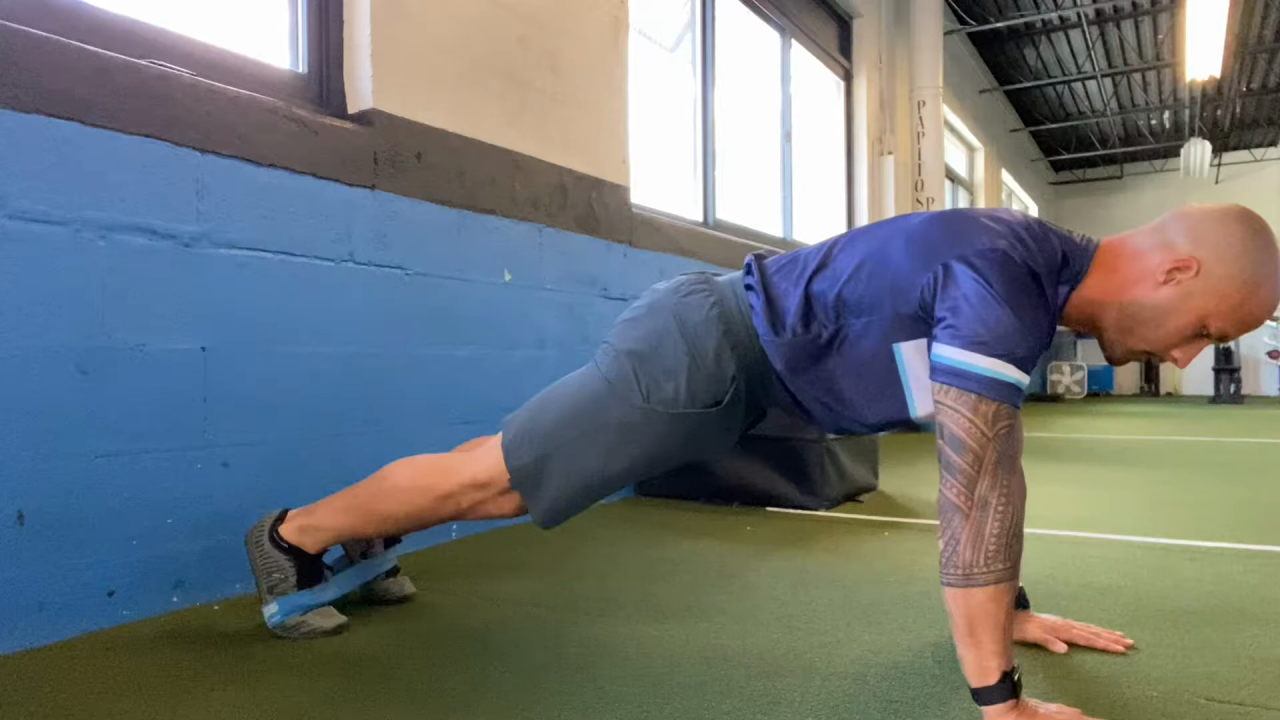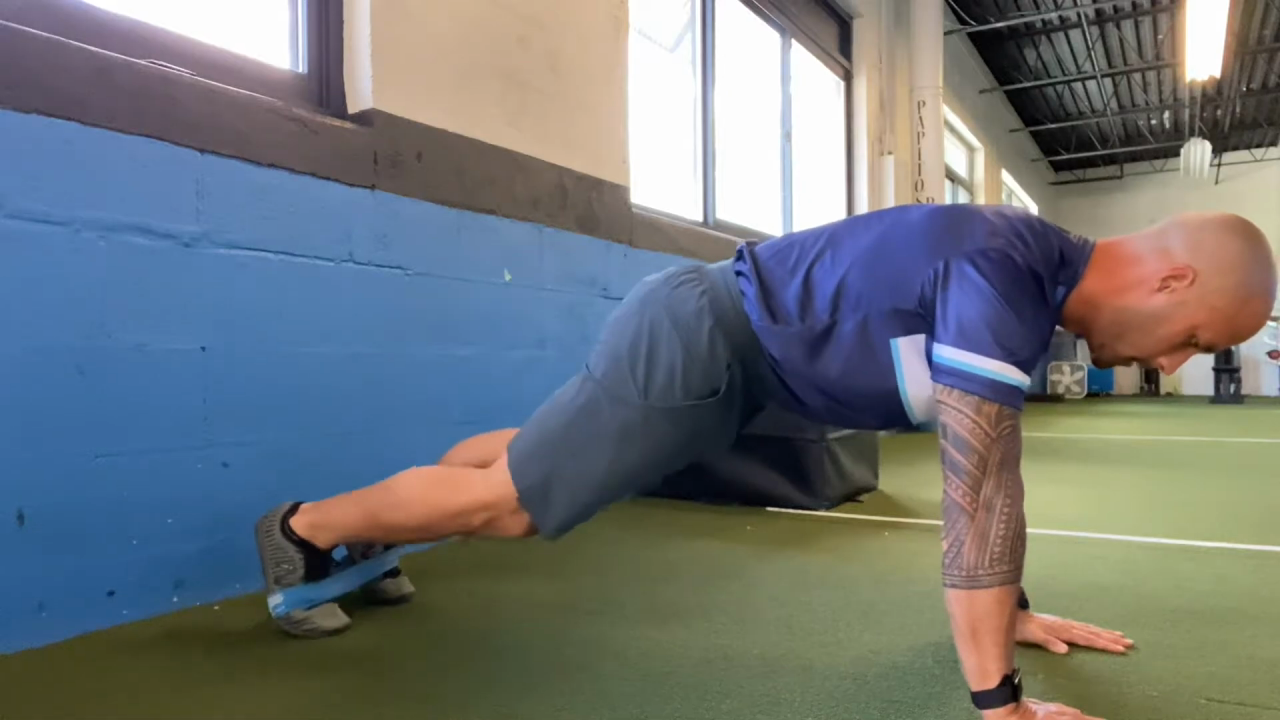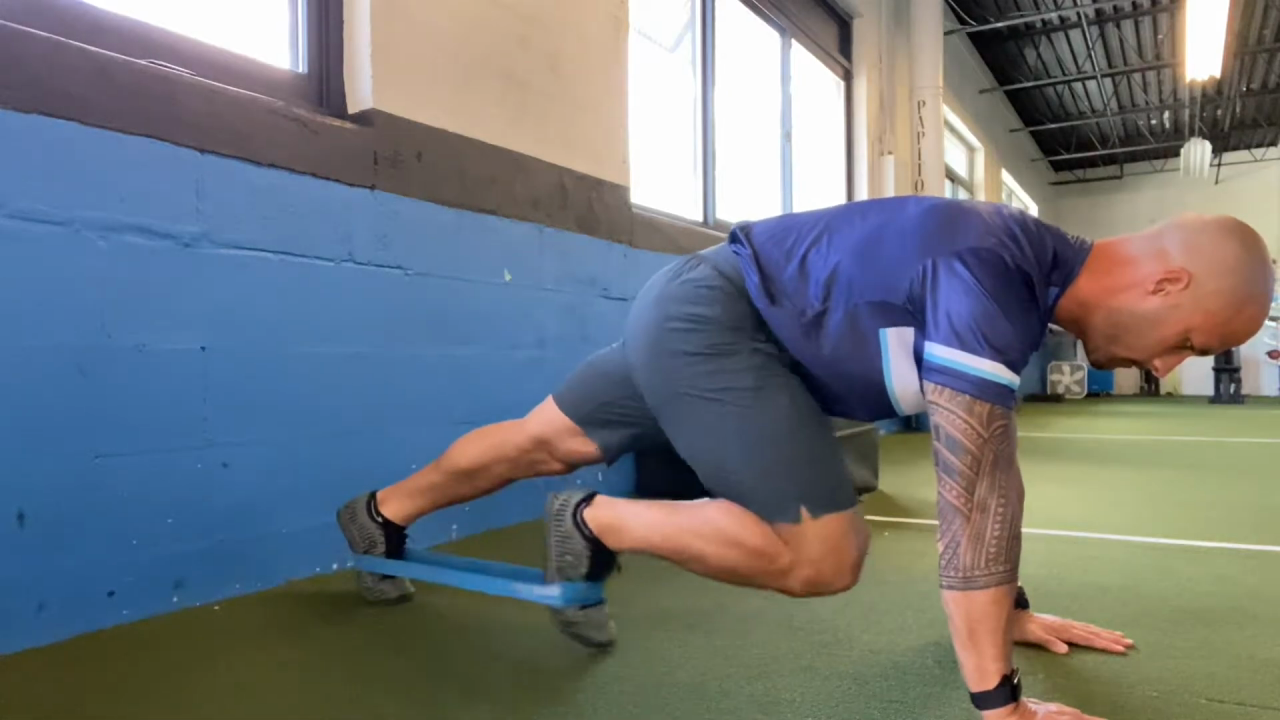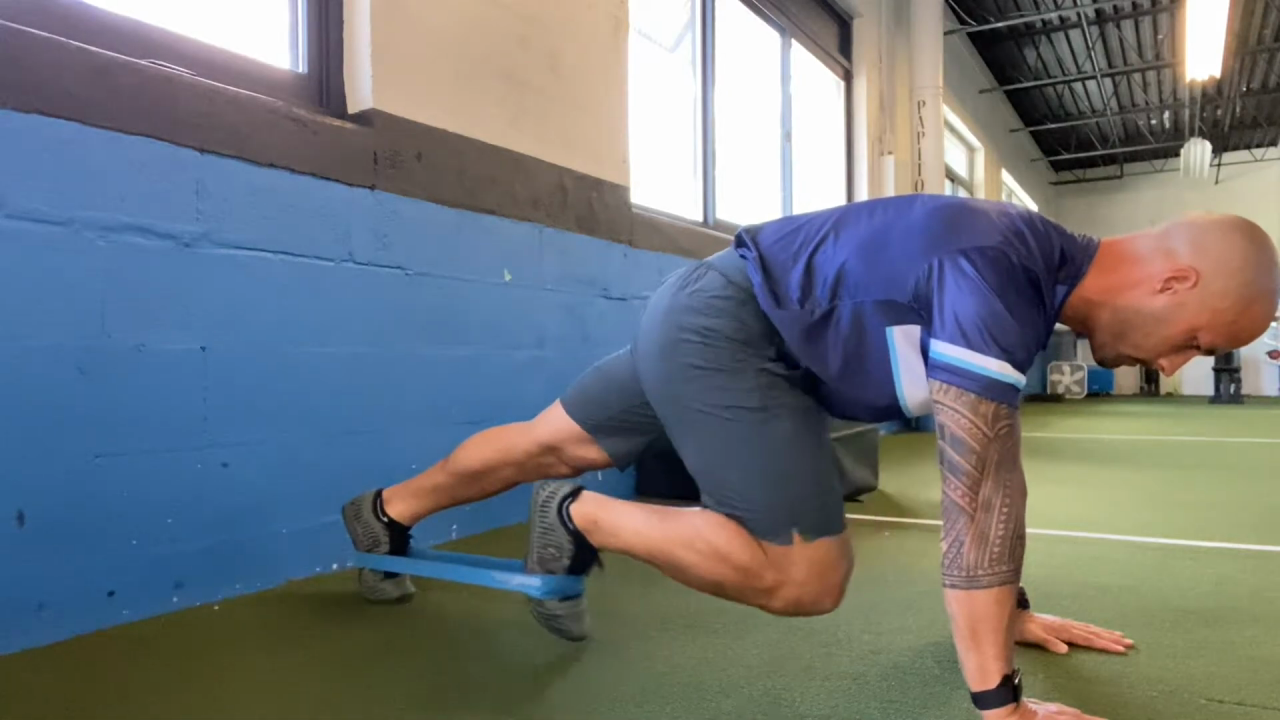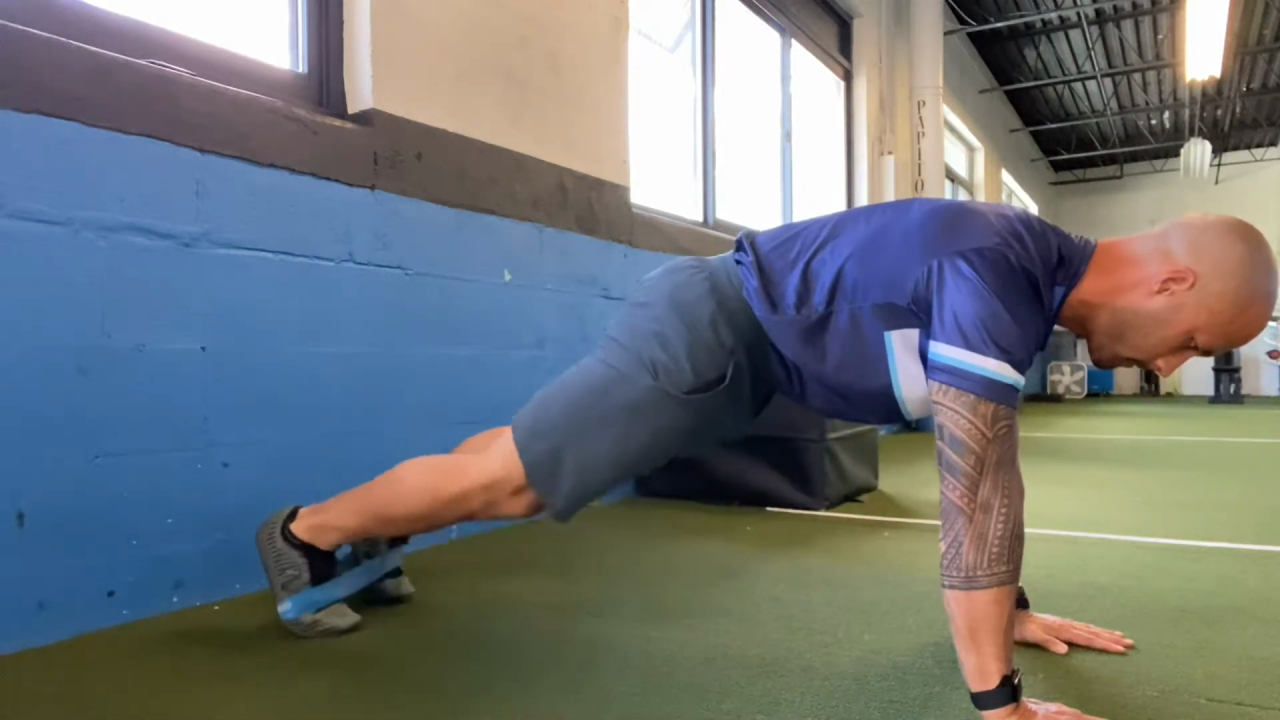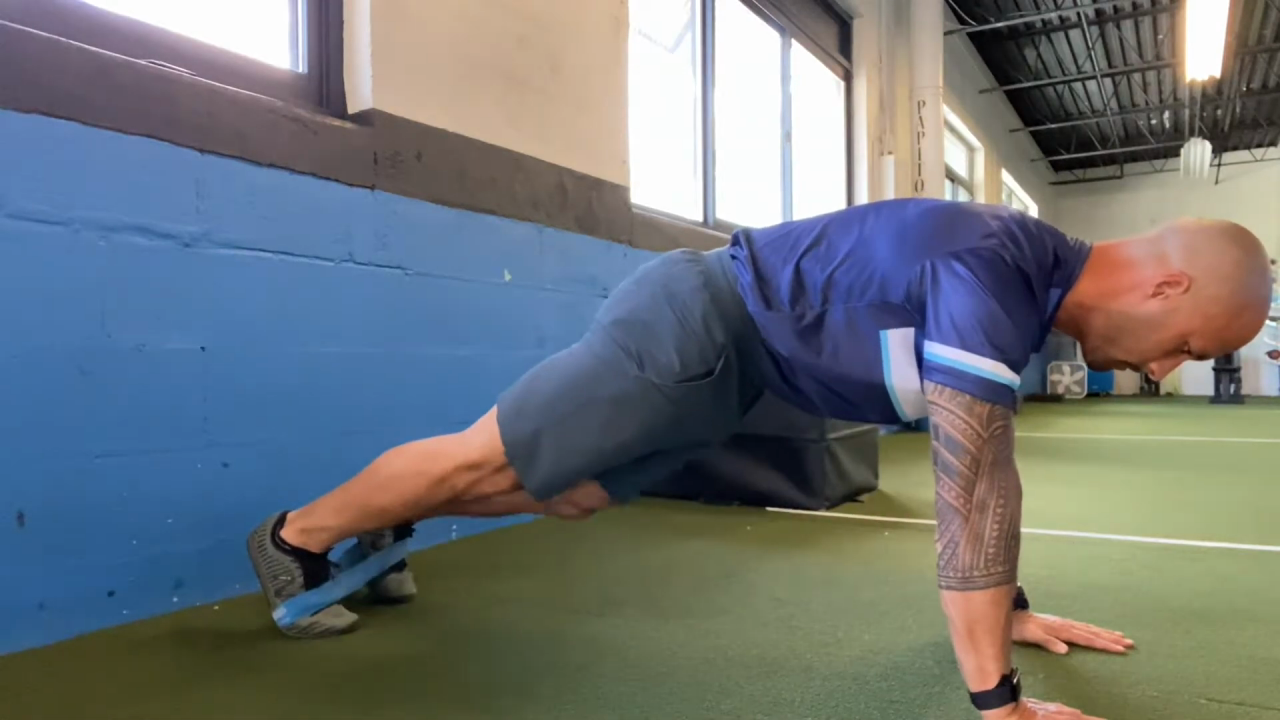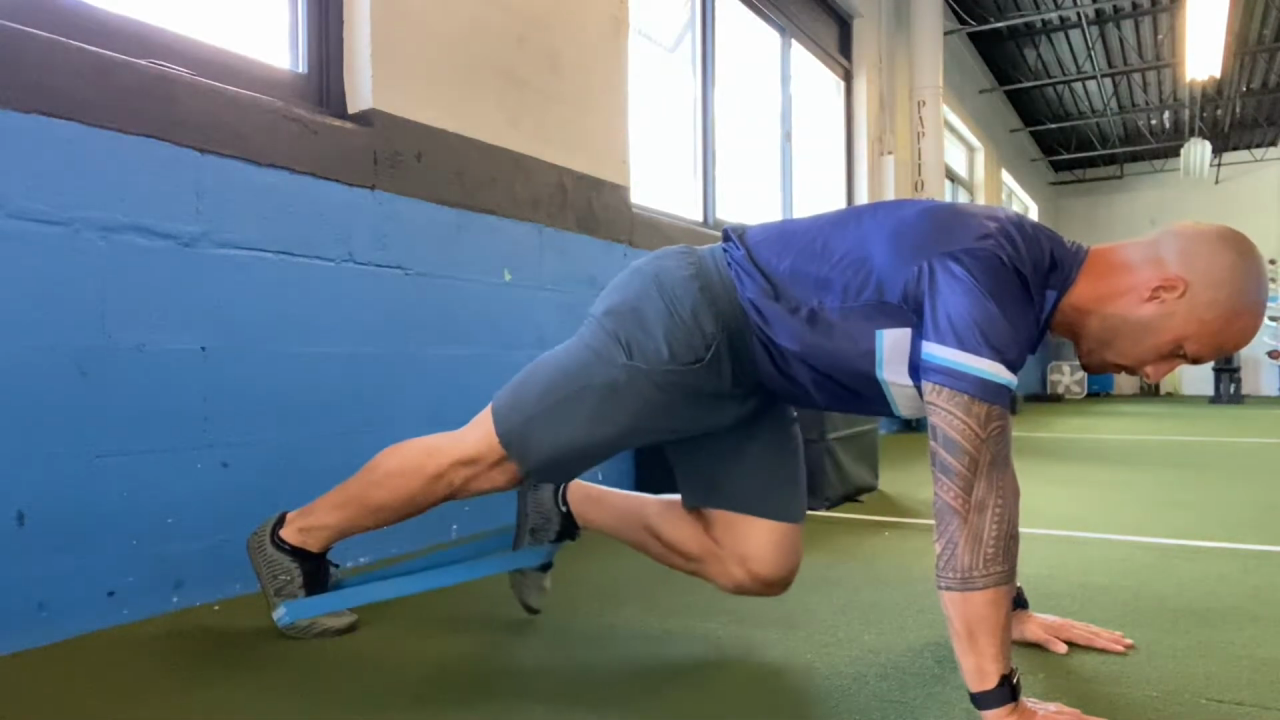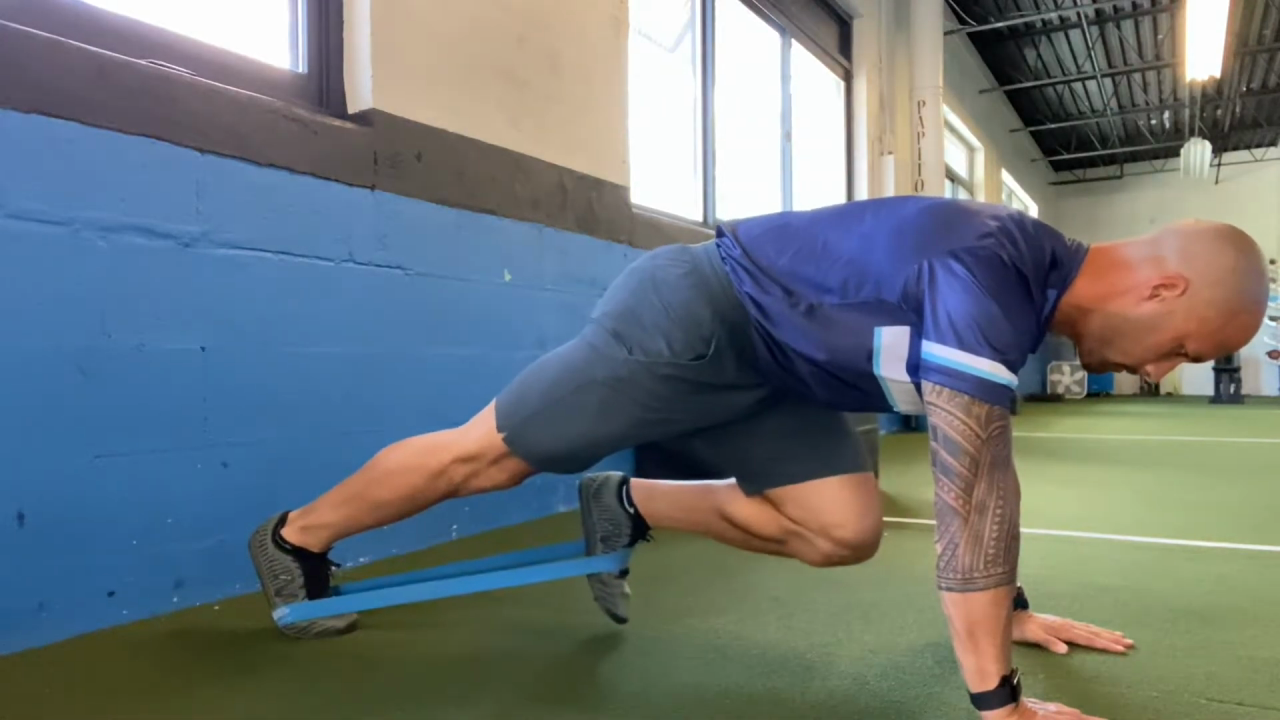
dt=0.7s
person 1, frame 1
left shoulder: (1033, 275)
right shoulder: (1004, 280)
left elbow: (990, 468)
right elbow: (973, 493)
left wrist: (1010, 611)
left hip: (716, 347)
right hip: (701, 354)
left knee: (509, 459)
right knee: (494, 481)
left ankle: (364, 536)
right ankle: (291, 538)
person 1, frame 2
left shoulder: (1031, 273)
right shoulder: (1005, 277)
left elbow: (988, 471)
right elbow: (979, 493)
left wrist: (1010, 611)
left hip: (709, 332)
right hip: (698, 343)
left knee: (523, 450)
right knee: (502, 500)
left ankle: (356, 530)
right ankle: (303, 531)
person 1, frame 3
left shoulder: (1030, 274)
right shoulder: (991, 276)
left elbow: (991, 464)
right elbow: (972, 491)
left wrist: (1008, 608)
left hip: (697, 317)
right hip: (705, 319)
left knee: (545, 443)
right knee: (824, 554)
left ankle: (381, 515)
right ankle: (602, 526)
person 1, frame 4
left shoulder: (1034, 272)
right shoulder: (998, 275)
left elbow: (995, 469)
right elbow: (977, 492)
left wrist: (1012, 608)
left hip: (707, 322)
right hip: (719, 328)
left knee: (551, 442)
right knee: (808, 577)
left ankle: (386, 513)
right ankle: (586, 521)
person 1, frame 5
left shoulder: (1034, 275)
right shoulder: (996, 275)
left elbow: (990, 469)
right elbow: (974, 494)
left wrist: (1010, 611)
left hip: (717, 338)
right hip: (705, 334)
left knee: (522, 458)
right knee: (503, 480)
left ankle: (378, 528)
right ankle: (303, 533)
person 1, frame 6
left shoulder: (1028, 279)
right shoulder: (992, 276)
left elbow: (985, 474)
right elbow: (970, 491)
left wrist: (1010, 609)
left hip: (720, 352)
right hip: (693, 329)
left knee: (571, 492)
right knee: (484, 459)
left ankle: (385, 523)
right ankle: (295, 539)
person 1, frame 7
left shoulder: (1026, 285)
right shoulder: (989, 274)
left elbow: (985, 470)
right elbow: (967, 491)
left wrist: (1011, 610)
left hip: (740, 365)
right hip: (687, 321)
left knee: (759, 563)
right knee: (484, 456)
left ankle: (567, 507)
right ankle: (293, 540)
person 1, frame 8
left shoulder: (1030, 282)
right shoulder: (989, 273)
left elbow: (987, 470)
right elbow: (968, 490)
left wrist: (1010, 611)
left hip: (752, 360)
right hip: (691, 319)
left knee: (841, 530)
right knee: (486, 453)
left ankle: (628, 510)
right ankle: (295, 540)
